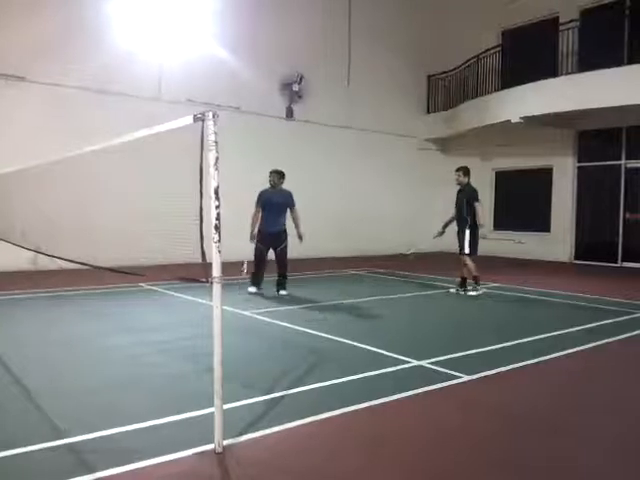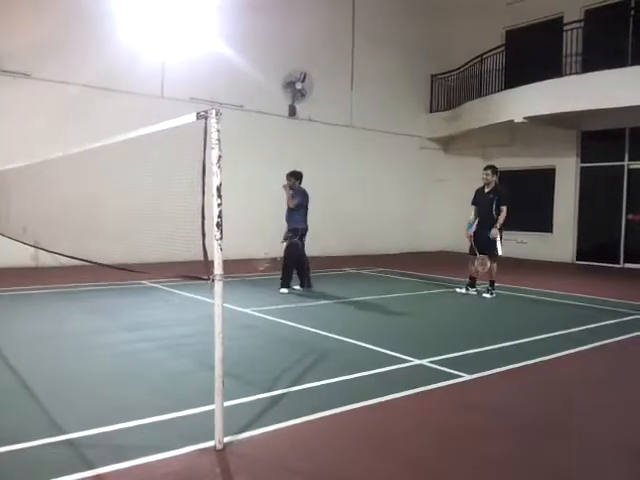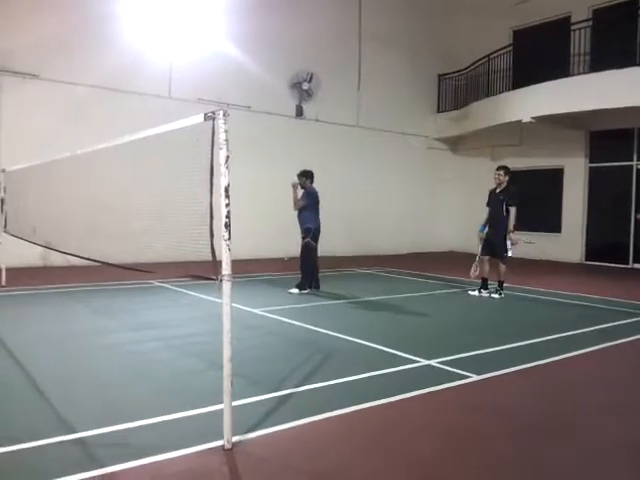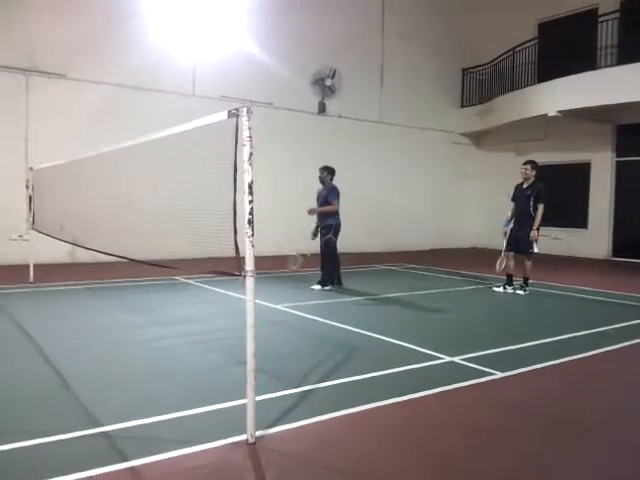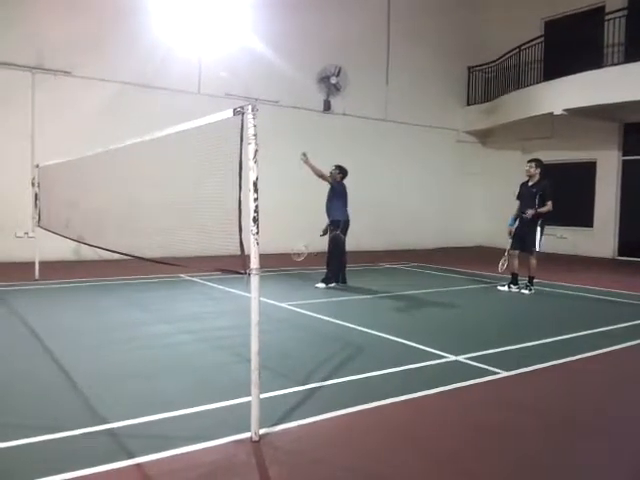
dt=0.7s
person 1, frame 1
left shoulder: (470, 191)
right shoulder: (461, 191)
left elbow: (478, 207)
right elbow: (457, 213)
left wrist: (481, 225)
right wrist: (445, 226)
left hip: (468, 229)
right hip: (463, 228)
left knee: (465, 257)
right knee: (465, 257)
left ankle: (476, 285)
right ankle: (462, 286)
person 1, frame 2
left shoulder: (499, 192)
right shoulder: (479, 191)
left elbow: (503, 212)
left wrist: (497, 228)
right wrist: (470, 227)
left hip: (491, 231)
right hip: (479, 230)
left knee: (492, 258)
right knee: (473, 256)
left ankle: (491, 288)
right ankle: (471, 286)
person 1, frame 3
left shoulder: (510, 192)
right shoulder: (492, 192)
left elbow: (512, 212)
left wrist: (511, 232)
right wrist: (482, 229)
left hip: (503, 232)
right hip: (490, 231)
left knee: (501, 260)
right knee: (484, 257)
left ankle: (500, 289)
right ankle: (484, 288)
person 1, frame 4
left shoulder: (538, 188)
right shoulder: (518, 187)
left elbow: (540, 209)
left wrist: (535, 228)
right wrist: (506, 224)
left hip: (529, 229)
right hip: (516, 227)
left knee: (527, 256)
right knee: (509, 254)
left ankle: (525, 285)
right ankle: (509, 284)
person 1, frame 5
left shoulder: (544, 186)
right shoulder: (523, 185)
left elbow: (549, 206)
left wrist: (535, 212)
right wrist: (512, 223)
left hip: (534, 225)
right hip: (521, 225)
left knee: (531, 254)
right knee: (513, 252)
left ankle: (530, 285)
right ankle: (514, 283)
person 2, frame 1
left shoulder: (287, 195)
right shoulder: (264, 194)
left elbow: (294, 213)
right elbow: (257, 213)
left wrist: (298, 230)
right wrist: (253, 230)
left hip: (280, 232)
right hip: (264, 232)
left knee: (282, 261)
right knee: (259, 259)
left ankle: (281, 287)
right ankle: (255, 285)
person 2, frame 2
left shoulder: (301, 192)
right shoulder: (295, 193)
left elbow: (291, 204)
left wrist: (287, 191)
right wrist: (287, 232)
left hip: (297, 229)
right hip: (294, 229)
left knee: (289, 256)
right knee: (299, 257)
left ankle: (285, 285)
right ankle: (305, 283)
person 2, frame 3
left shoulder: (310, 192)
right shoulder: (309, 192)
left elbow: (296, 206)
left wrist: (294, 190)
left hip: (310, 229)
right hip: (309, 229)
left knee: (306, 258)
right knee: (311, 258)
left ankle: (303, 286)
right ankle: (314, 284)
person 2, frame 4
left shoulder: (332, 189)
right shoulder: (321, 191)
left elbow: (335, 207)
left wrist: (317, 209)
right wrist: (316, 227)
left hip: (331, 225)
right hip: (324, 226)
left knee: (327, 254)
right knee: (331, 254)
left ankle: (325, 282)
right ankle: (335, 281)
person 2, frame 5
left shoulder: (339, 185)
right shoulder: (335, 188)
left elbow: (322, 175)
left wrist: (308, 162)
right wrist: (328, 226)
left hip: (340, 223)
right hip: (337, 223)
left knee: (333, 252)
right knee: (339, 252)
left ankle: (329, 280)
right ankle: (340, 279)
